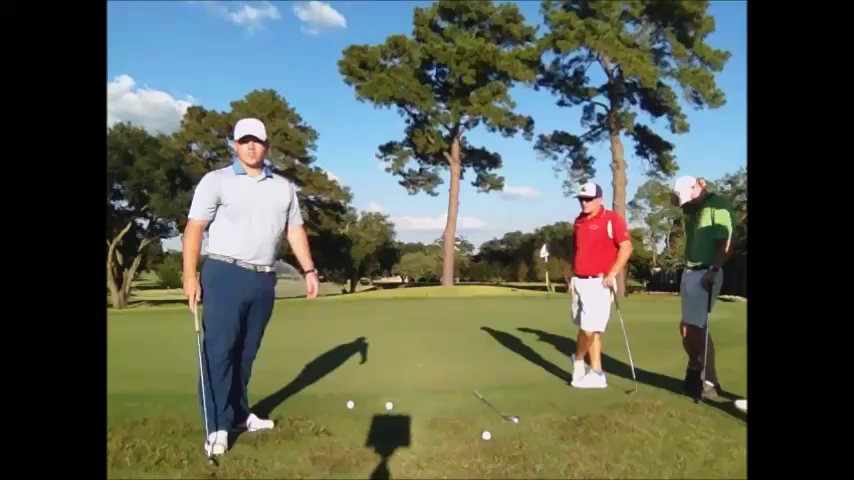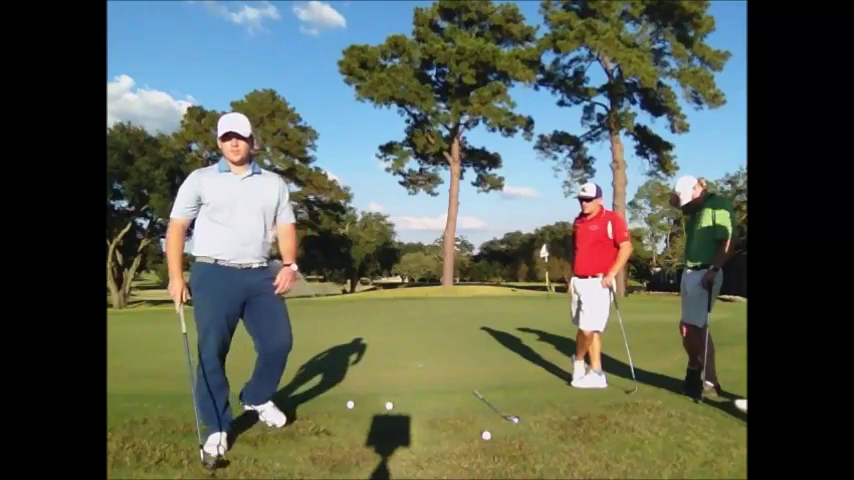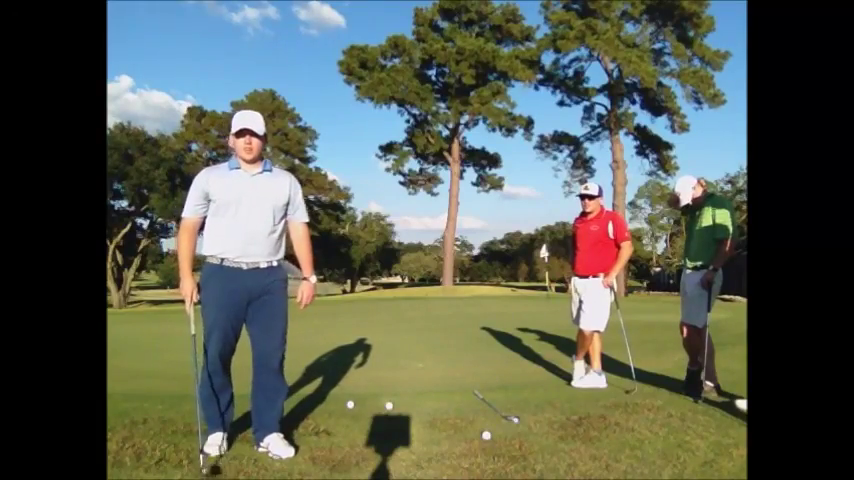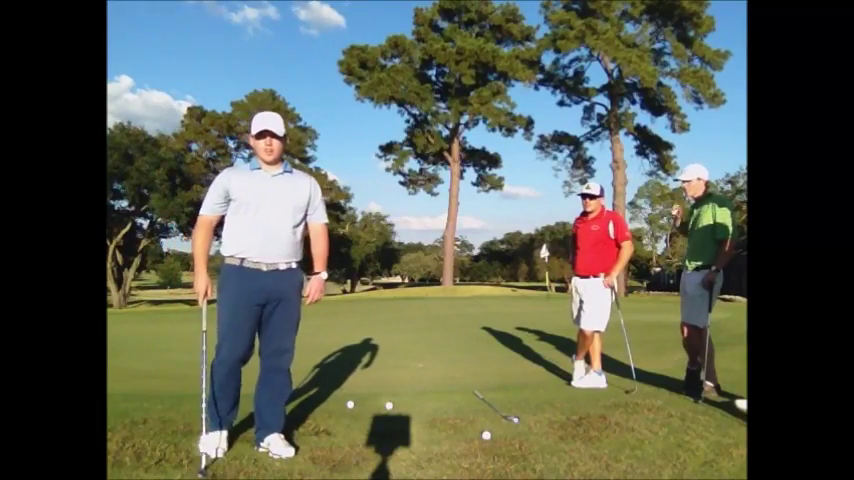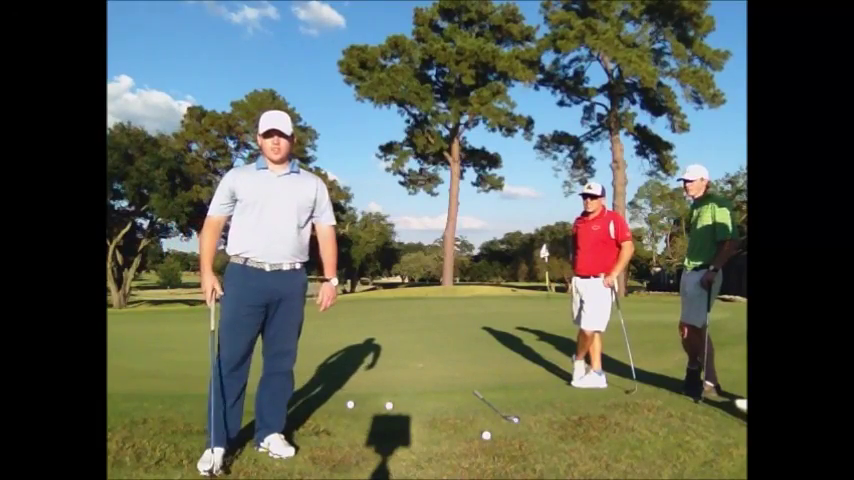
dt=0.4s
person 1, frame 1
left shoulder: (284, 187)
right shoulder: (216, 181)
left elbow: (295, 230)
right elbow: (194, 228)
left wrist: (309, 270)
right wrist: (190, 275)
left hip: (263, 278)
right hip: (224, 273)
left knee: (246, 351)
right knee: (220, 349)
left ankle: (238, 412)
right ankle: (218, 426)
person 1, frame 2
left shoulder: (274, 183)
right shoulder: (199, 180)
left elbow: (285, 228)
right elbow: (176, 228)
left wrist: (289, 265)
right wrist: (176, 276)
left hip: (259, 276)
right hip: (214, 275)
left knee: (279, 341)
right knee: (211, 353)
left ankle: (258, 396)
right ankle: (217, 427)
person 1, frame 3
left shoulder: (286, 182)
right shoulder: (209, 177)
left elbow: (299, 230)
right elbow: (188, 227)
left wrist: (308, 276)
right wrist: (186, 275)
left hip: (269, 278)
right hip: (222, 275)
left knee: (270, 356)
right knee: (216, 354)
left ankle: (268, 432)
right ankle: (217, 428)
person 1, frame 4
left shoulder: (306, 183)
right shoulder: (230, 178)
left elbow: (318, 230)
right elbow: (205, 223)
left wrist: (319, 274)
right wrist: (200, 270)
left hip: (286, 279)
right hip: (241, 276)
left knee: (278, 358)
right knee: (230, 355)
left ankle: (269, 432)
right ankle: (218, 426)
person 1, frame 5
left shoulder: (312, 184)
right shoulder: (236, 178)
left elbow: (325, 231)
right elbow: (213, 224)
left wrist: (330, 278)
right wrist: (206, 271)
left hip: (290, 281)
right hip: (244, 276)
left knee: (281, 360)
right knee: (230, 359)
left ankle: (270, 433)
right ankle: (218, 442)
person 2, frame 1
left shoulder: (718, 204)
right shoulder: (694, 206)
left elbow: (726, 243)
right elbow: (674, 200)
left wrist: (713, 271)
right wrist: (687, 188)
left hip: (705, 274)
right hip: (689, 272)
left knee: (692, 327)
right knee: (693, 327)
left ankle: (702, 374)
right ankle: (703, 376)
person 2, frame 2
left shoulder: (719, 204)
right shoulder: (694, 207)
left elbow: (726, 243)
right elbow: (673, 201)
left wrist: (713, 270)
right wrist: (683, 191)
left hip: (705, 274)
right hip: (689, 272)
left knee: (691, 327)
right knee: (693, 327)
left ankle: (702, 374)
right ankle: (702, 375)
person 2, frame 3
left shoulder: (719, 204)
right shoulder: (694, 207)
left elbow: (727, 243)
right elbow: (672, 202)
left wrist: (713, 270)
right wrist: (681, 191)
left hip: (705, 274)
right hip: (688, 273)
left knee: (690, 327)
right knee: (695, 328)
left ankle: (701, 374)
right ankle: (703, 376)
person 2, frame 4
left shoulder: (719, 204)
right shoulder: (695, 207)
left elbow: (729, 243)
left wrist: (714, 271)
right wrist: (678, 219)
left hip: (705, 274)
right hip: (688, 273)
left knee: (691, 327)
right knee: (695, 328)
left ankle: (701, 374)
right ankle: (706, 379)
person 2, frame 5
left shoulder: (718, 204)
right shoulder: (695, 208)
left elbow: (730, 243)
left wrist: (713, 270)
right wrist: (689, 269)
left hip: (705, 274)
right hip: (689, 273)
left knee: (687, 327)
right knee: (697, 328)
left ankle: (695, 368)
right ankle: (710, 380)
person 3, frame 1
left shoulder: (612, 219)
right shoulder: (579, 221)
left elbow: (626, 247)
left wrist: (611, 274)
right wrist: (574, 275)
left hip: (599, 283)
right hip: (579, 282)
left knee: (590, 328)
right knee: (588, 329)
left ankle: (578, 360)
right ankle: (596, 374)
person 3, frame 2
left shoulder: (612, 219)
right shoulder: (578, 222)
left elbow: (626, 248)
left wrist: (611, 274)
right wrist: (573, 274)
left hip: (598, 283)
right hip: (578, 282)
left knee: (588, 328)
right knee: (590, 329)
left ankle: (578, 361)
right ankle: (596, 373)
person 3, frame 3
left shoulder: (612, 219)
right shoulder: (578, 222)
left elbow: (627, 247)
left wrist: (612, 274)
right wrist: (573, 274)
left hip: (598, 282)
right hip: (579, 281)
left knee: (588, 327)
right knee: (590, 329)
left ankle: (578, 361)
right ankle: (596, 373)
person 3, frame 4
left shoulder: (613, 219)
right shoulder: (578, 222)
left elbow: (627, 247)
left wrist: (613, 274)
right wrist: (574, 274)
left hip: (599, 283)
right hip: (579, 281)
left knee: (589, 328)
right knee: (590, 329)
left ankle: (578, 361)
right ankle: (596, 374)
person 3, frame 5
left shoulder: (613, 219)
right shoulder: (579, 222)
left elbow: (628, 247)
left wrist: (613, 274)
right wrist: (574, 273)
left hip: (600, 282)
right hip: (579, 281)
left knee: (589, 328)
right knee: (590, 329)
left ankle: (578, 360)
right ankle: (596, 374)
